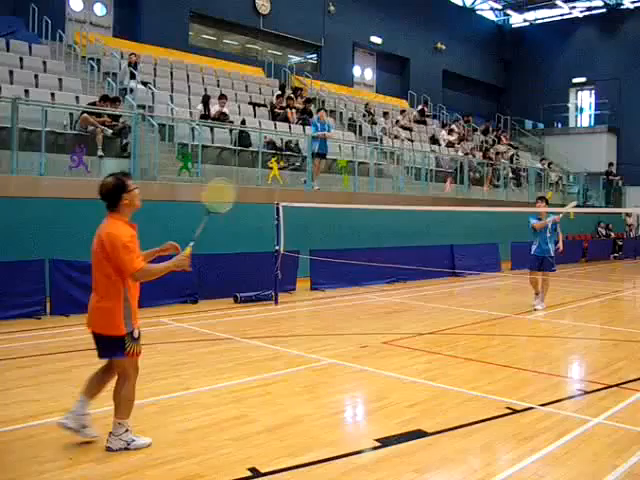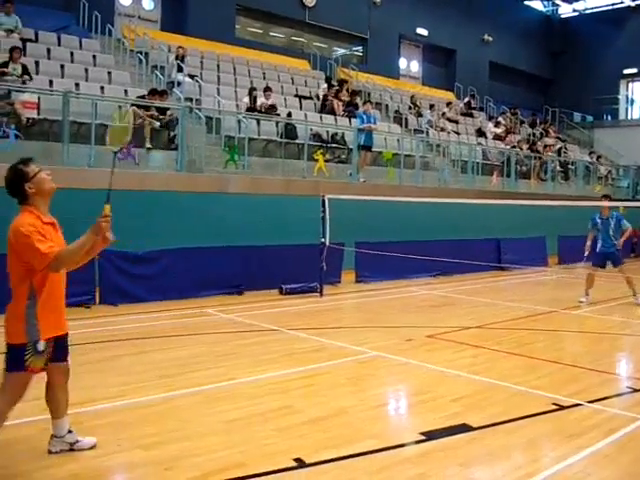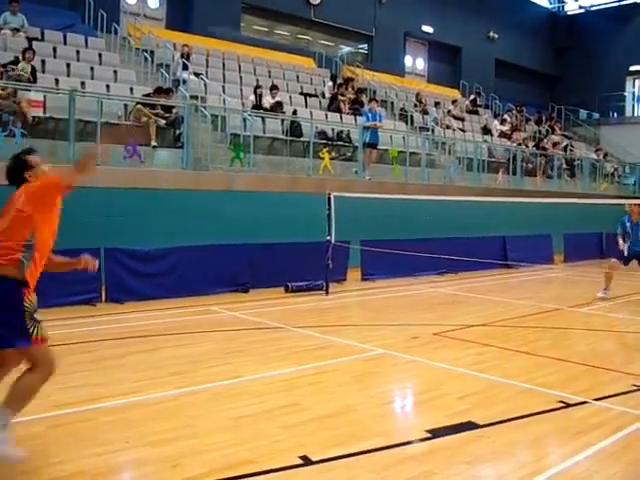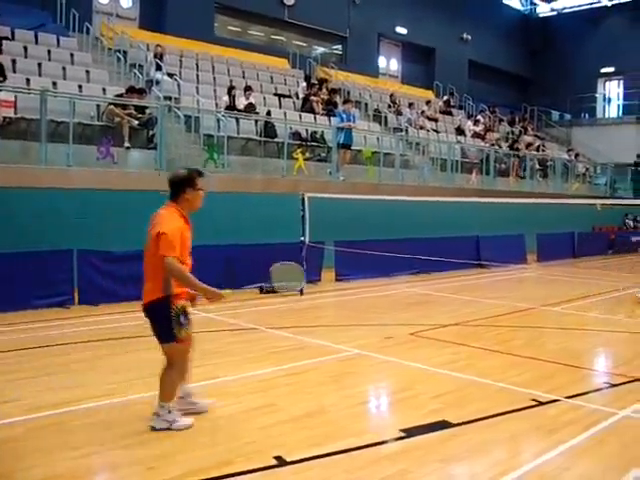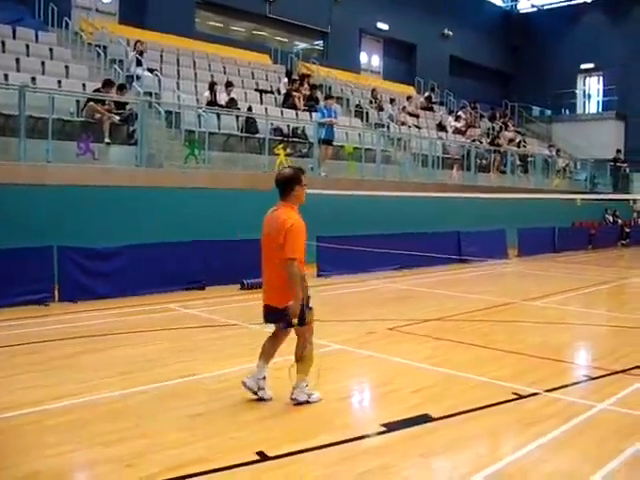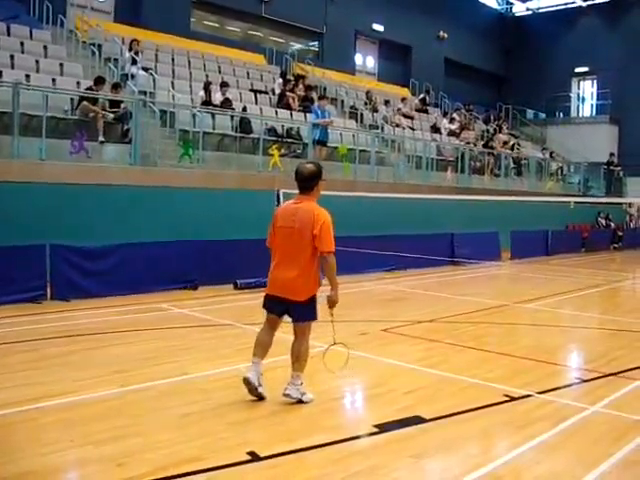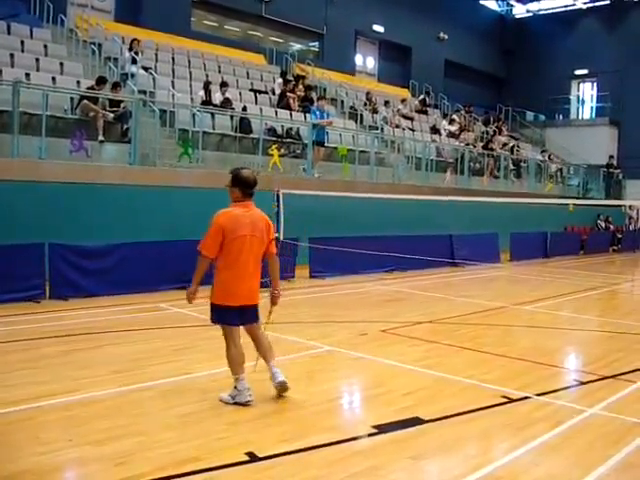
dt=0.7s
person 1, frame 1
left shoulder: (110, 228)
right shoulder: (118, 232)
right elbow: (139, 273)
left wrist: (160, 251)
right wrist: (174, 264)
left hip: (104, 314)
right hip: (117, 317)
left knee: (112, 367)
right knee: (129, 371)
left ankle: (77, 414)
right ankle: (120, 435)
person 1, frame 2
left shoulder: (48, 223)
right shoulder: (25, 225)
left elbow: (67, 262)
right elbow: (55, 264)
left wrist: (97, 245)
right wrist: (91, 236)
left hip: (51, 321)
right hip: (32, 323)
left knee: (60, 374)
left ankle: (62, 436)
person 1, frame 3
left shoulder: (29, 204)
right shoulder: (39, 191)
left elbow: (42, 260)
right elbow: (78, 171)
left wrist: (75, 263)
right knee: (43, 364)
person 1, frame 4
left shoulder: (168, 215)
right shoulder: (171, 222)
right elbow: (170, 264)
left wrist: (188, 288)
right wrist: (202, 289)
left hip: (165, 296)
right hip: (165, 300)
left knee: (182, 349)
right knee: (178, 356)
left ankle: (183, 399)
right ankle: (164, 415)
person 1, frame 5
left shoulder: (272, 215)
right shoulder: (293, 221)
right elbow: (292, 262)
right wrist: (297, 298)
left hip: (272, 291)
right hip: (289, 293)
left knee: (279, 333)
right knee: (305, 336)
left ankle: (257, 378)
right ankle: (301, 389)
person 1, frame 6
left shoulder: (281, 210)
right shoulder: (320, 215)
left elbow: (272, 247)
right elbow: (327, 256)
right wrist: (334, 288)
left hip: (276, 283)
right hip: (302, 287)
left knee: (269, 325)
right knee: (301, 334)
left ankle: (254, 372)
right ankle: (295, 386)
person 1, frame 7
left shoulder: (224, 217)
right shoulder: (263, 219)
left elbow: (207, 255)
right elbow: (272, 257)
left wrist: (195, 284)
right wrist: (275, 287)
left hip: (226, 292)
right hip: (250, 291)
left knee: (232, 338)
right knee: (256, 332)
left ankle: (241, 390)
right ankle: (276, 374)
